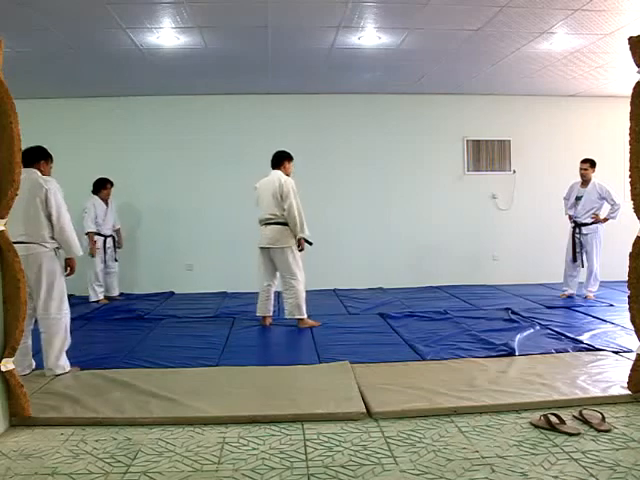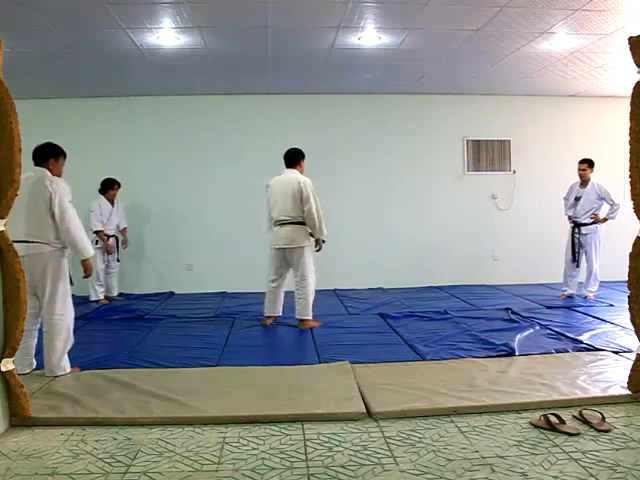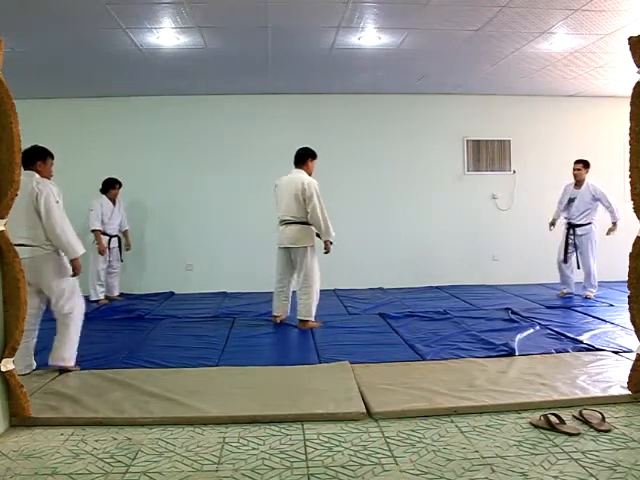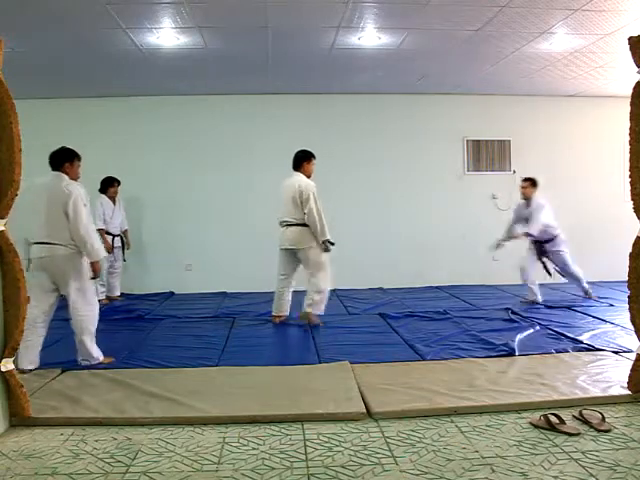
dt=0.5s
person 1, frame 1
right shoulder: (47, 184)
left elbow: (4, 221)
right elbow: (61, 222)
right wrist: (71, 254)
right hip: (40, 254)
right knee: (53, 312)
left ankle: (20, 364)
right ankle: (56, 364)
person 1, frame 2
left shoulder: (18, 184)
right shoulder: (54, 185)
left elbow: (10, 221)
right elbow: (69, 224)
left wrist: (13, 250)
right wrist: (85, 256)
left hip: (19, 254)
right hip: (46, 254)
left knee: (26, 312)
right knee: (57, 312)
left ankle: (21, 364)
right ankle: (57, 366)
person 1, frame 3
right shoulder: (44, 187)
left elbow: (8, 226)
right elbow: (58, 225)
right wrist: (74, 255)
left hip: (18, 257)
right hip: (44, 255)
left knee: (26, 313)
right knee: (71, 305)
left ankle: (21, 364)
right ankle: (63, 358)
person 1, frame 4
left shoulder: (39, 189)
right shoulder: (72, 189)
left elbow: (31, 226)
right elbow: (83, 227)
left wrist: (31, 256)
right wrist: (94, 258)
left hip: (40, 254)
right hip: (67, 255)
left knee: (37, 309)
right knee: (84, 305)
left ankle: (26, 361)
right ankle: (91, 356)
person 2, frame 1
left shoulder: (261, 184)
right shoulder: (286, 181)
right elbow: (293, 211)
right wrist: (300, 235)
left hip: (265, 234)
right hip: (282, 234)
left knee: (267, 278)
right knee: (293, 278)
left ankle: (265, 316)
right ankle: (301, 318)
person 2, frame 2
left shoulder: (273, 182)
right shoulder: (303, 181)
right elbow: (312, 211)
right wrist: (318, 235)
left hip: (278, 234)
right hip: (297, 234)
left knee: (275, 277)
right knee: (304, 278)
left ankle: (269, 316)
right ankle: (304, 319)
person 2, frame 3
left shoulder: (281, 182)
right shoulder: (309, 182)
right elbow: (316, 213)
right wrist: (326, 238)
left hip: (284, 233)
right hip: (302, 234)
left knee: (283, 277)
right knee: (307, 278)
left ankle: (279, 313)
right ankle: (304, 319)
person 2, frame 4
left shoulder: (285, 185)
right shoulder: (306, 185)
right elbow: (314, 214)
right wrist: (323, 238)
left hip: (286, 234)
right hip: (303, 235)
left knee: (284, 276)
right knee: (320, 272)
left ankle: (278, 313)
right ankle: (310, 311)
person 3, frame 1
left shoulder: (600, 188)
right shoulder: (574, 187)
left elbow: (616, 204)
right elbow: (566, 200)
left wrist: (605, 219)
right wrist: (569, 214)
left hip: (592, 230)
right hip: (576, 229)
left knee: (592, 262)
right knee: (571, 260)
left ankle: (590, 291)
right ankle: (569, 290)
person 3, frame 2
left shoulder: (598, 188)
right shoulder: (573, 187)
left elbow: (615, 204)
right elbow: (566, 200)
left wrist: (604, 219)
right wrist: (568, 214)
left hip: (591, 230)
right hip: (575, 229)
left knee: (592, 262)
right knee: (570, 260)
left ankle: (590, 291)
right ankle: (569, 290)
person 3, frame 3
left shoulder: (593, 189)
right shoulder: (568, 188)
left elbow: (609, 205)
right elbow: (561, 205)
left wrist: (614, 224)
right wrist: (554, 219)
left hip: (585, 230)
right hip: (570, 230)
left knee: (588, 263)
right knee: (563, 260)
left ankle: (589, 291)
right ankle: (568, 288)
person 3, frame 4
left shoulder: (541, 205)
right shoulder: (520, 208)
left elbow: (538, 222)
right elbow: (513, 225)
left wrist: (523, 234)
right wrist: (503, 240)
left hip: (554, 242)
right hip: (536, 244)
left knee: (569, 269)
right knee: (526, 267)
left ankle: (585, 288)
right ankle: (533, 296)
person 4, frame 1
left shoulder: (110, 203)
right shoulder: (91, 204)
left elbow: (115, 222)
right elbow: (89, 227)
left wrist: (119, 238)
right wrist: (93, 245)
left hip: (110, 240)
right hip: (98, 241)
left knee: (112, 268)
right knee: (97, 269)
left ankle: (112, 293)
right ankle: (97, 296)
person 4, frame 2
left shoulder: (117, 204)
right shoulder: (97, 204)
left elbow: (121, 222)
right elbow: (96, 227)
left wrist: (124, 237)
right wrist: (106, 243)
left hip: (113, 240)
right hip: (100, 241)
left knee: (113, 268)
right knee: (99, 269)
left ankle: (112, 293)
right ankle: (98, 296)
person 4, frame 3
left shoulder: (119, 204)
right shoulder: (98, 203)
left elbow: (123, 224)
right elbow: (95, 226)
left wrist: (127, 240)
right wrist: (100, 243)
left hip: (115, 241)
right hip: (103, 240)
left knee: (115, 268)
right knee: (100, 268)
left ankle: (112, 293)
right ankle: (98, 296)
person 4, frame 4
left shoulder: (119, 202)
right shoulder: (100, 202)
left elbow: (123, 223)
right elbow: (99, 224)
left wrist: (127, 239)
right wrist: (105, 241)
left hip: (117, 240)
right hip: (106, 239)
left knee: (116, 268)
left ankle: (113, 293)
right ankle: (100, 296)
